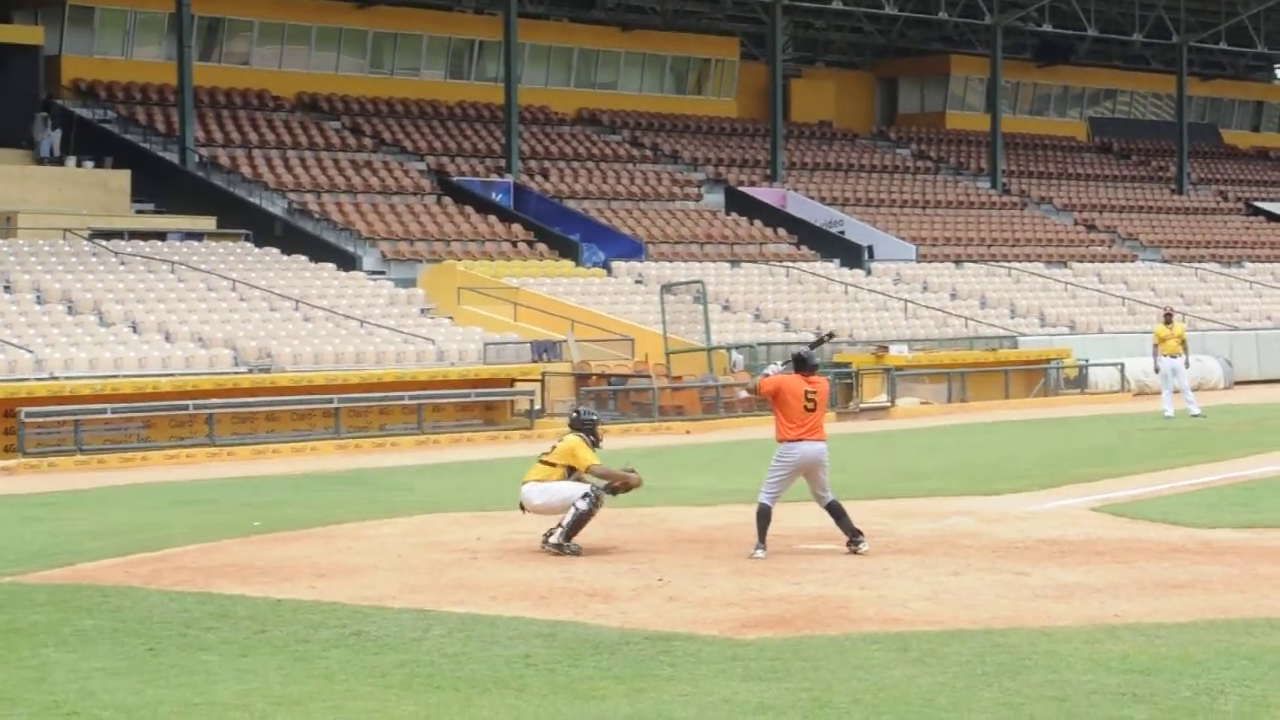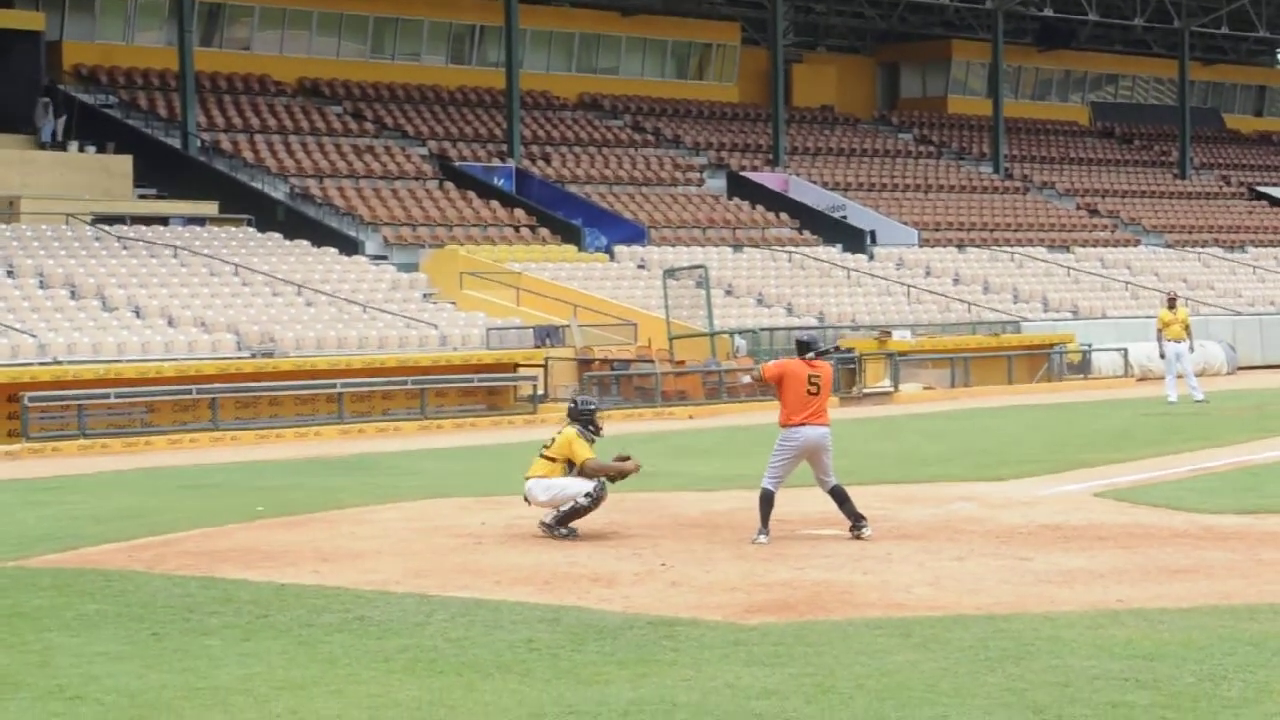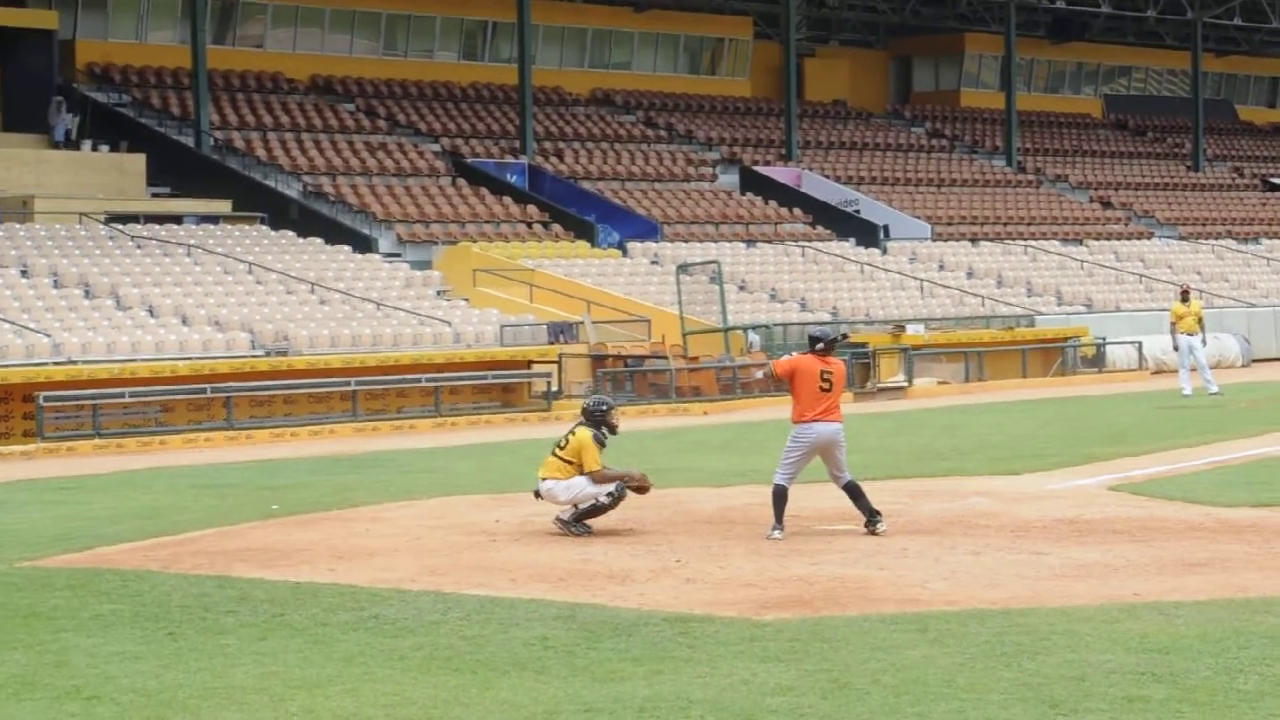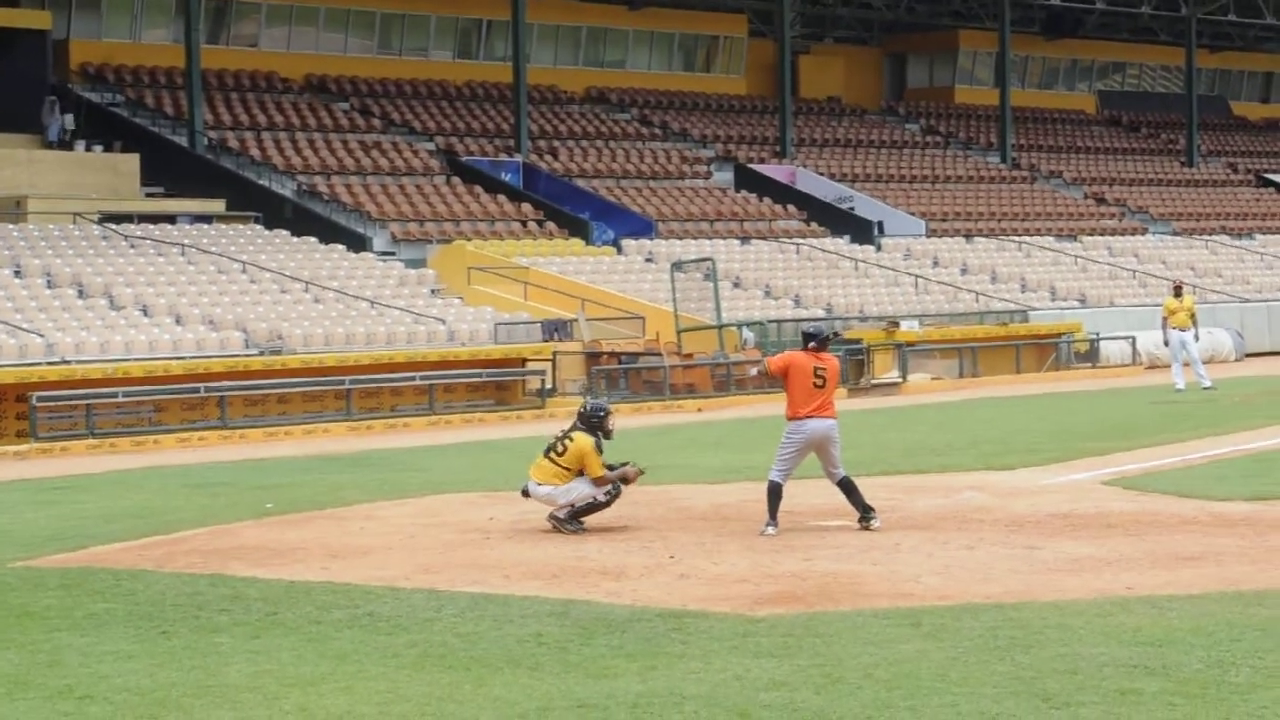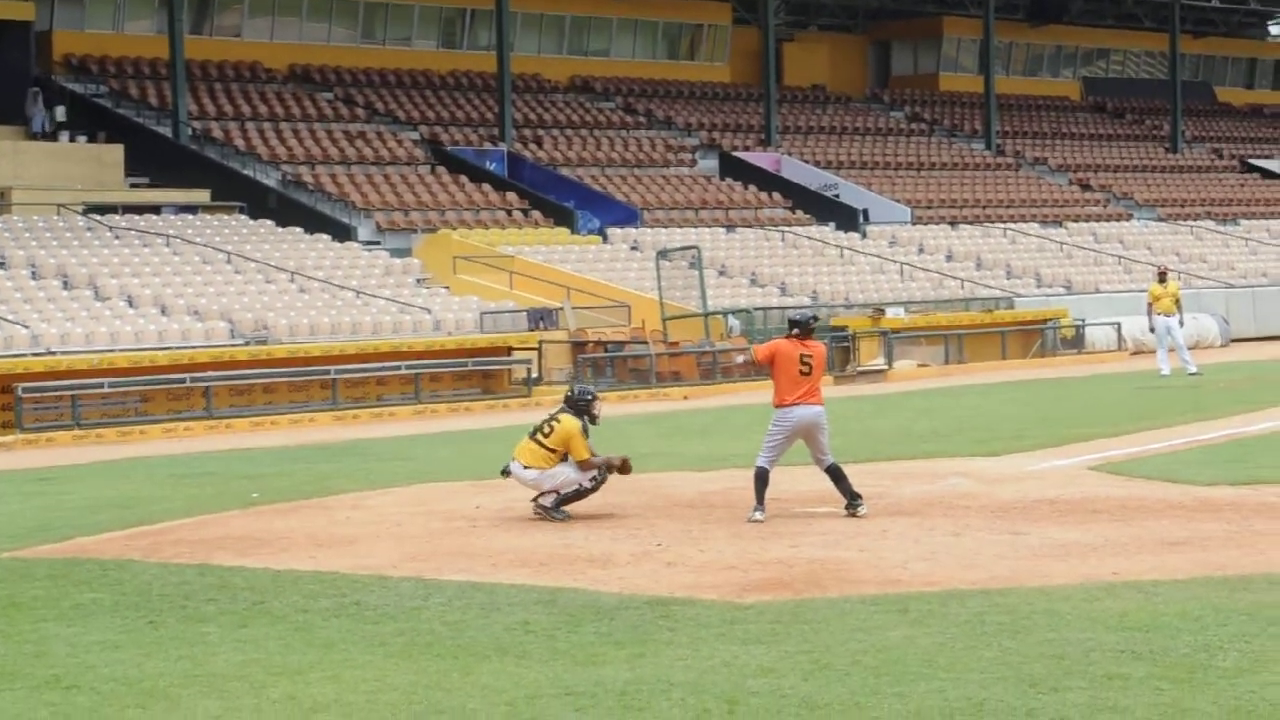
dt=0.3s
person 1, frame 1
left shoulder: (782, 382)
right shoulder: (824, 384)
left elbow: (751, 387)
left wrist: (768, 374)
left hip: (792, 449)
right hip: (818, 448)
left knee: (767, 497)
right knee: (825, 497)
left ankle: (760, 546)
right ankle: (857, 539)
person 1, frame 2
left shoulder: (786, 366)
right shoulder: (827, 369)
left elbow: (755, 375)
left wrist: (771, 366)
left hip: (794, 434)
right hip: (822, 433)
left knee: (770, 482)
right knee: (828, 481)
left ankle: (763, 531)
right ankle: (860, 524)
person 1, frame 3
left shoulder: (798, 362)
right shoulder: (840, 366)
left elbow: (767, 372)
left wrist: (785, 361)
left hip: (807, 430)
right hip: (835, 429)
left knee: (782, 478)
right knee: (843, 477)
left ankle: (778, 527)
right ankle: (875, 520)
person 1, frame 4
left shoulder: (792, 359)
right shoulder: (834, 363)
left elbow: (761, 370)
left wrist: (779, 358)
left hip: (801, 427)
right hip: (828, 425)
left knee: (778, 475)
right knee: (837, 473)
left ankle: (772, 523)
right ankle: (868, 516)
person 1, frame 5
left shoulder: (778, 347)
right shoulder: (820, 349)
left elbow: (748, 359)
left wrist: (763, 349)
left hip: (787, 414)
right hip: (816, 412)
left knee: (764, 461)
right knee: (825, 460)
left ankle: (759, 509)
right ankle: (855, 503)
